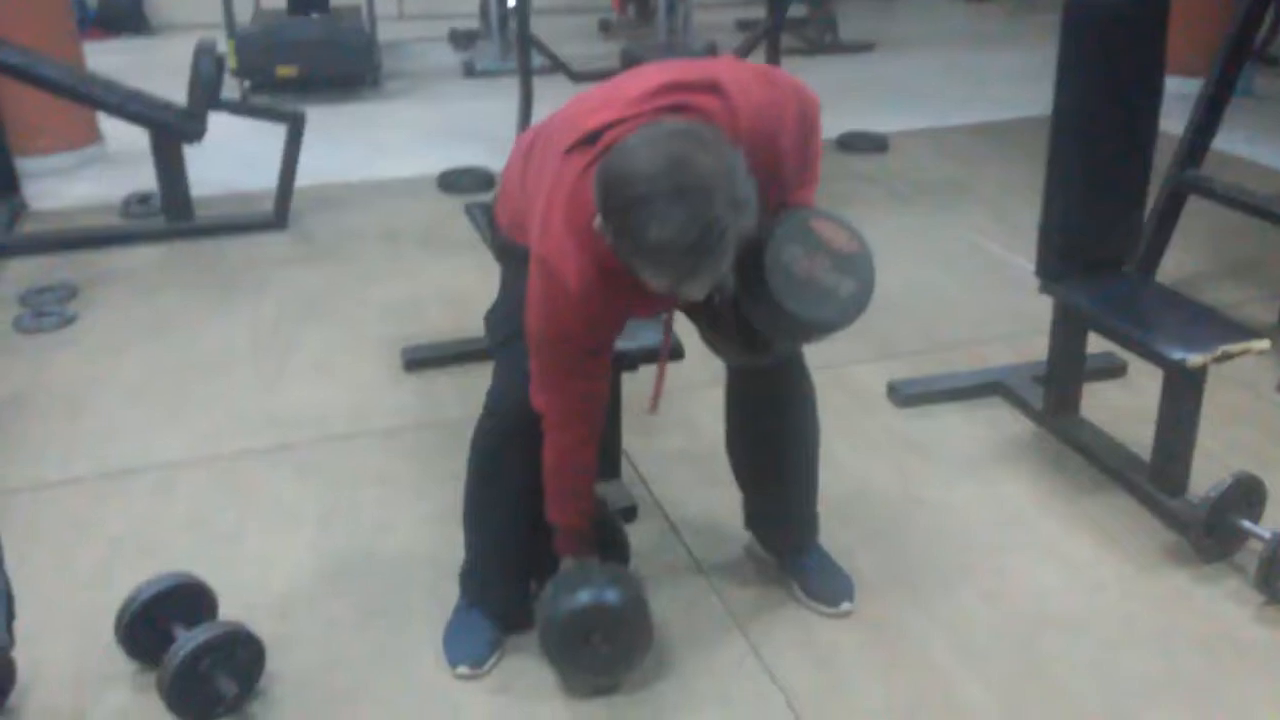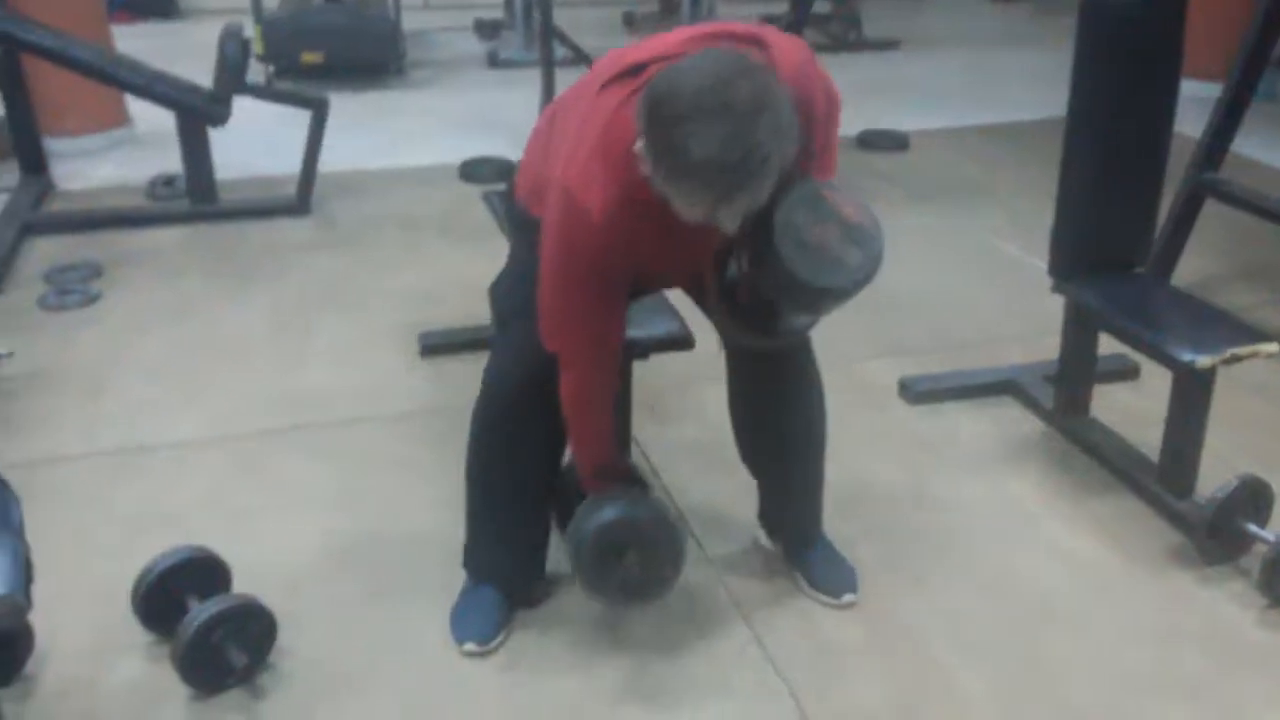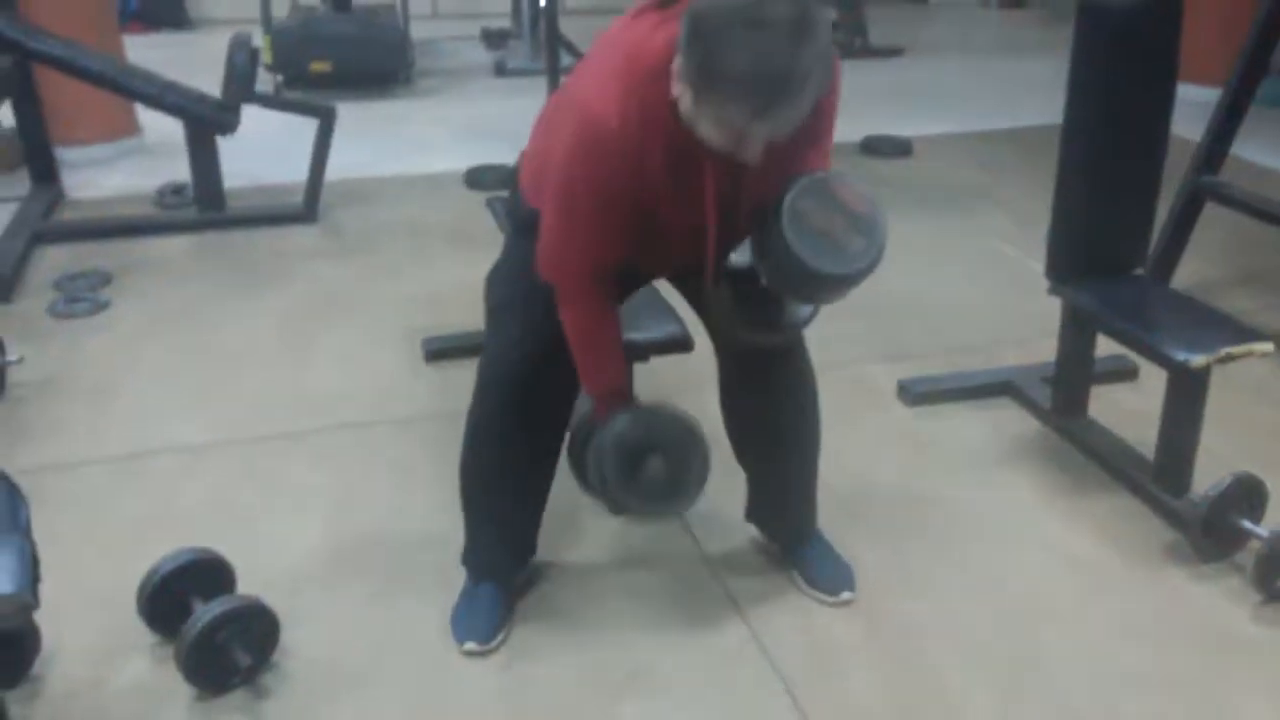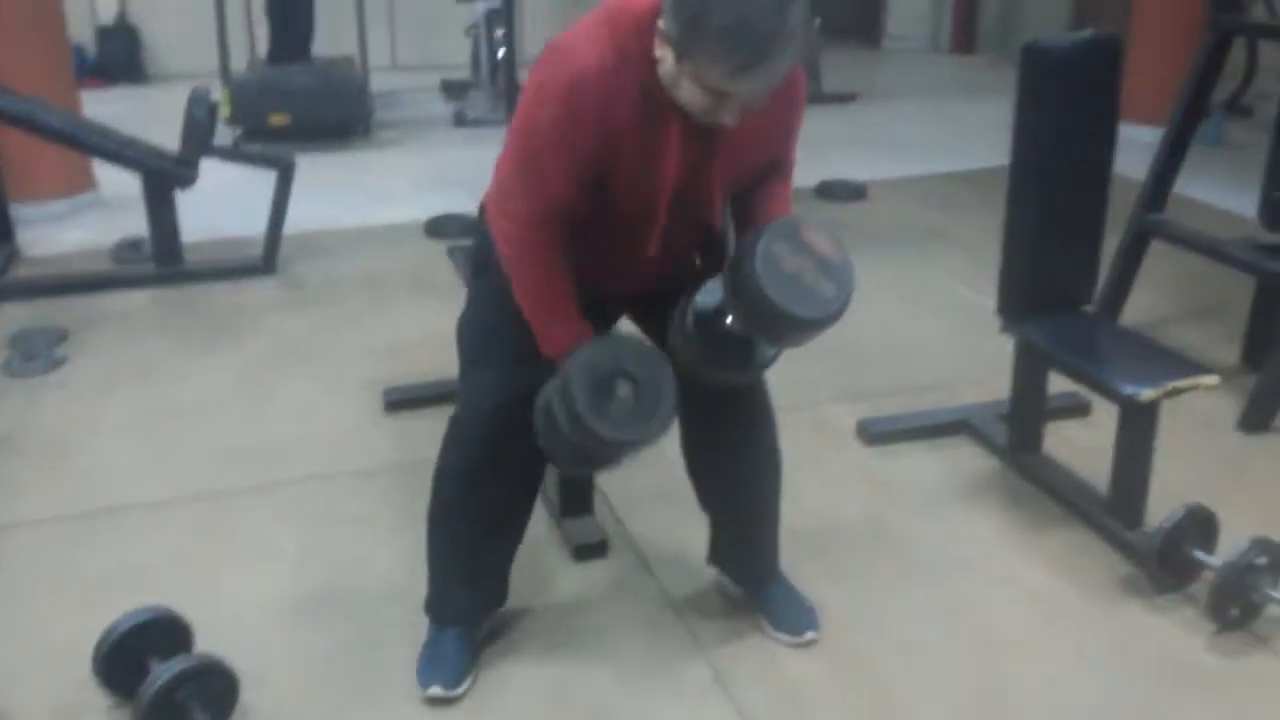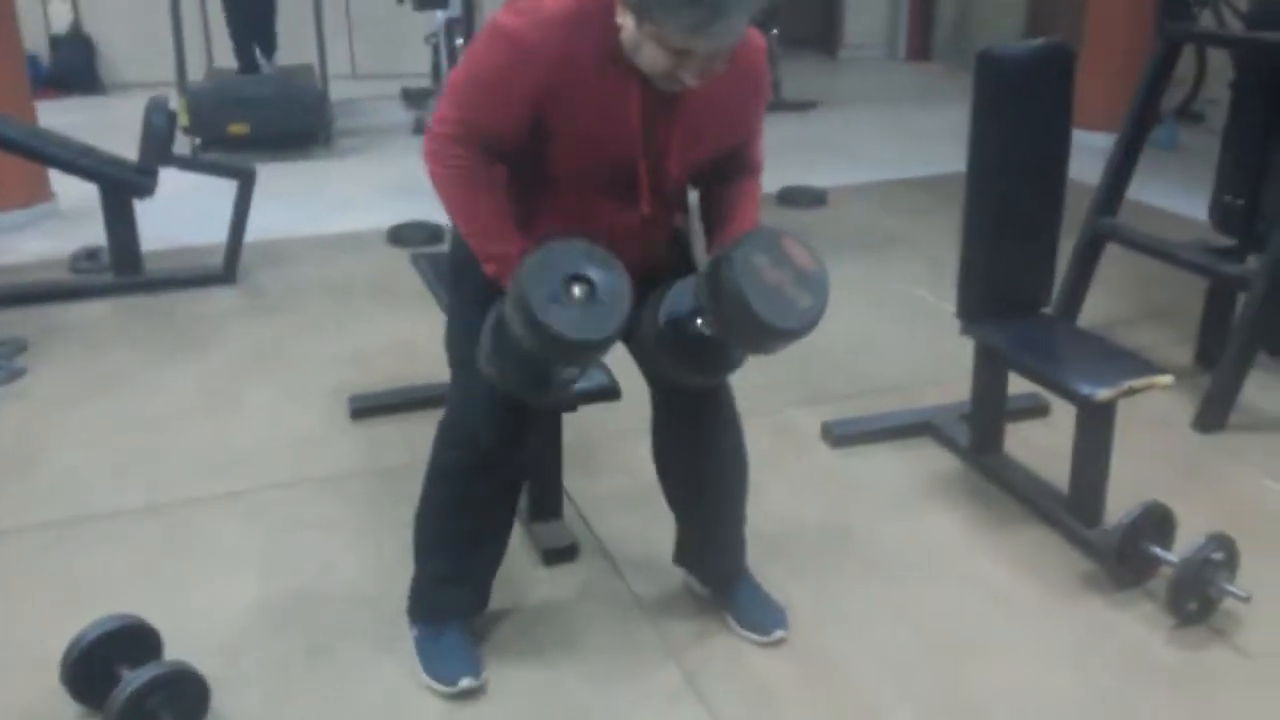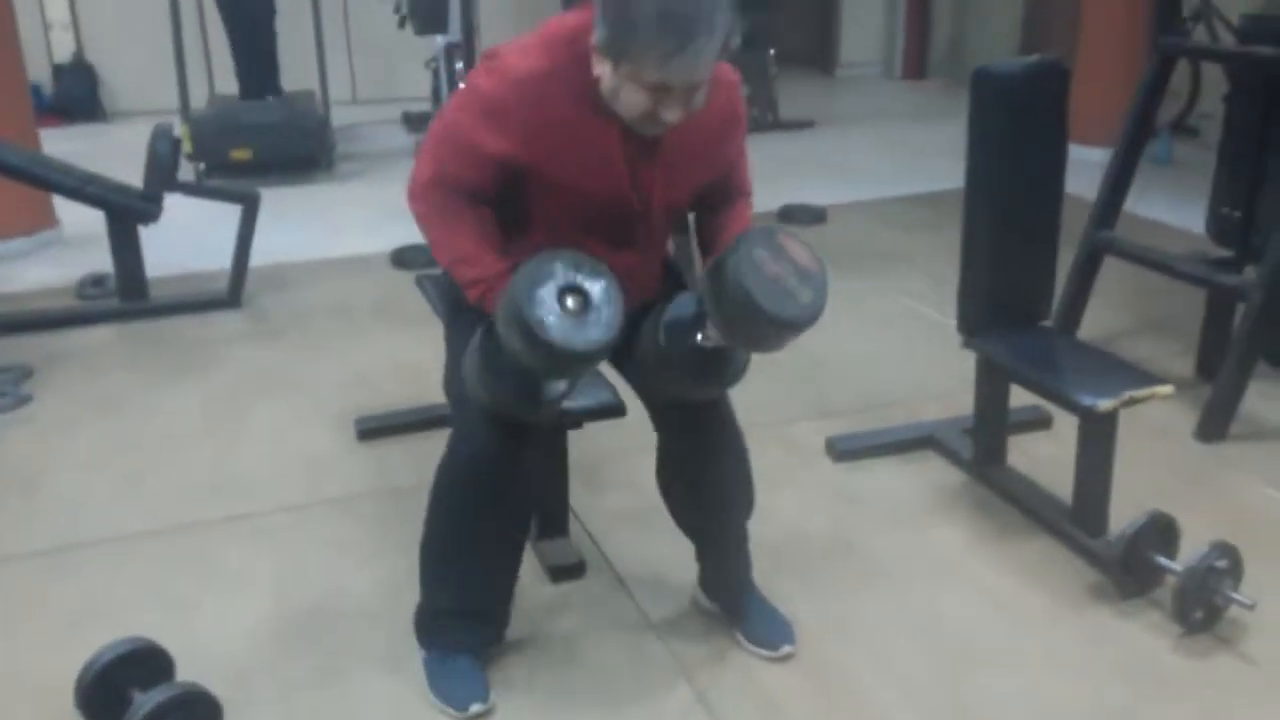
dt=0.2s
person 1, frame 1
left shoulder: (765, 111)
right shoulder: (568, 255)
right elbow: (568, 410)
right wrist: (574, 544)
left knee: (774, 361)
right knee: (521, 404)
left ankle: (791, 540)
right ankle: (490, 594)
person 1, frame 2
left shoulder: (795, 82)
right shoulder: (591, 192)
right elbow: (584, 355)
right wrist: (601, 477)
right hip: (561, 206)
left knee: (779, 351)
right knee: (523, 374)
left ankle: (797, 531)
right ankle: (496, 573)
person 1, frame 3
left shoulder: (807, 57)
right shoulder: (606, 114)
left elbow: (810, 145)
right elbow: (579, 280)
right wrist: (613, 401)
right hip: (569, 215)
left knee: (772, 349)
right knee: (518, 374)
left ankle: (793, 529)
right ankle: (493, 570)
person 1, frame 4
left shoulder: (776, 76)
right shoulder: (584, 70)
left elbow: (769, 174)
right elbow: (525, 222)
right wrist: (573, 352)
left hip: (677, 254)
right hip: (545, 245)
left knee: (733, 393)
right knee: (496, 417)
left ankle: (754, 567)
right ankle: (457, 615)
person 1, frame 5
left shoulder: (743, 59)
left elbow: (736, 168)
right elbow: (455, 144)
right wrist: (514, 267)
left hip: (647, 253)
right hip: (519, 252)
left knee: (700, 392)
right knee: (488, 417)
left ankle: (719, 566)
right ankle: (443, 610)
person 1, frame 6
left shoulder: (720, 98)
right shoulder: (522, 80)
left elbow: (725, 197)
right elbow: (437, 185)
right wrist: (497, 292)
left hip: (640, 286)
right hip: (515, 286)
left knee: (703, 421)
right knee: (488, 449)
left ankle: (729, 584)
right ankle: (452, 635)
